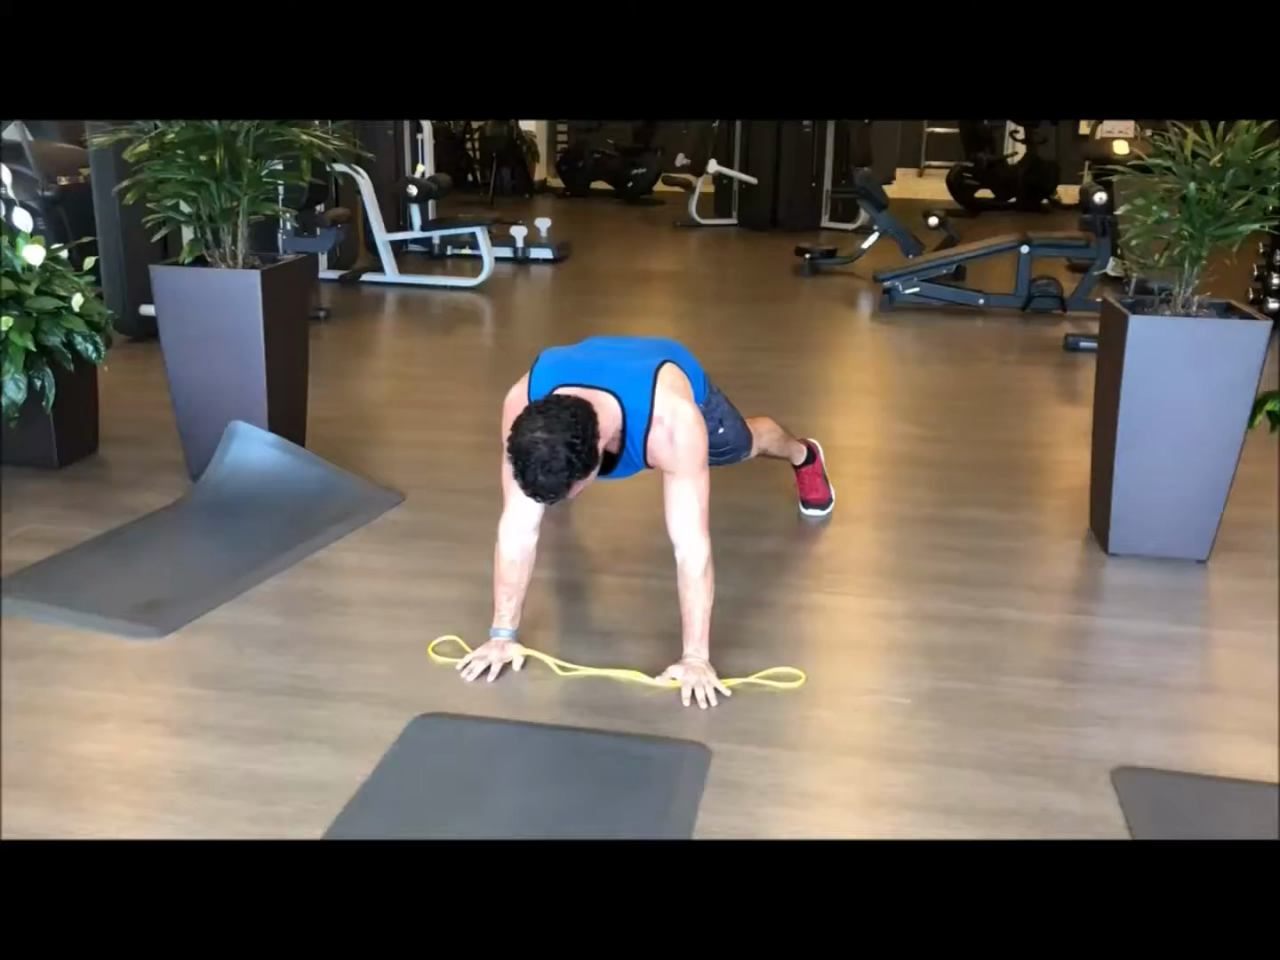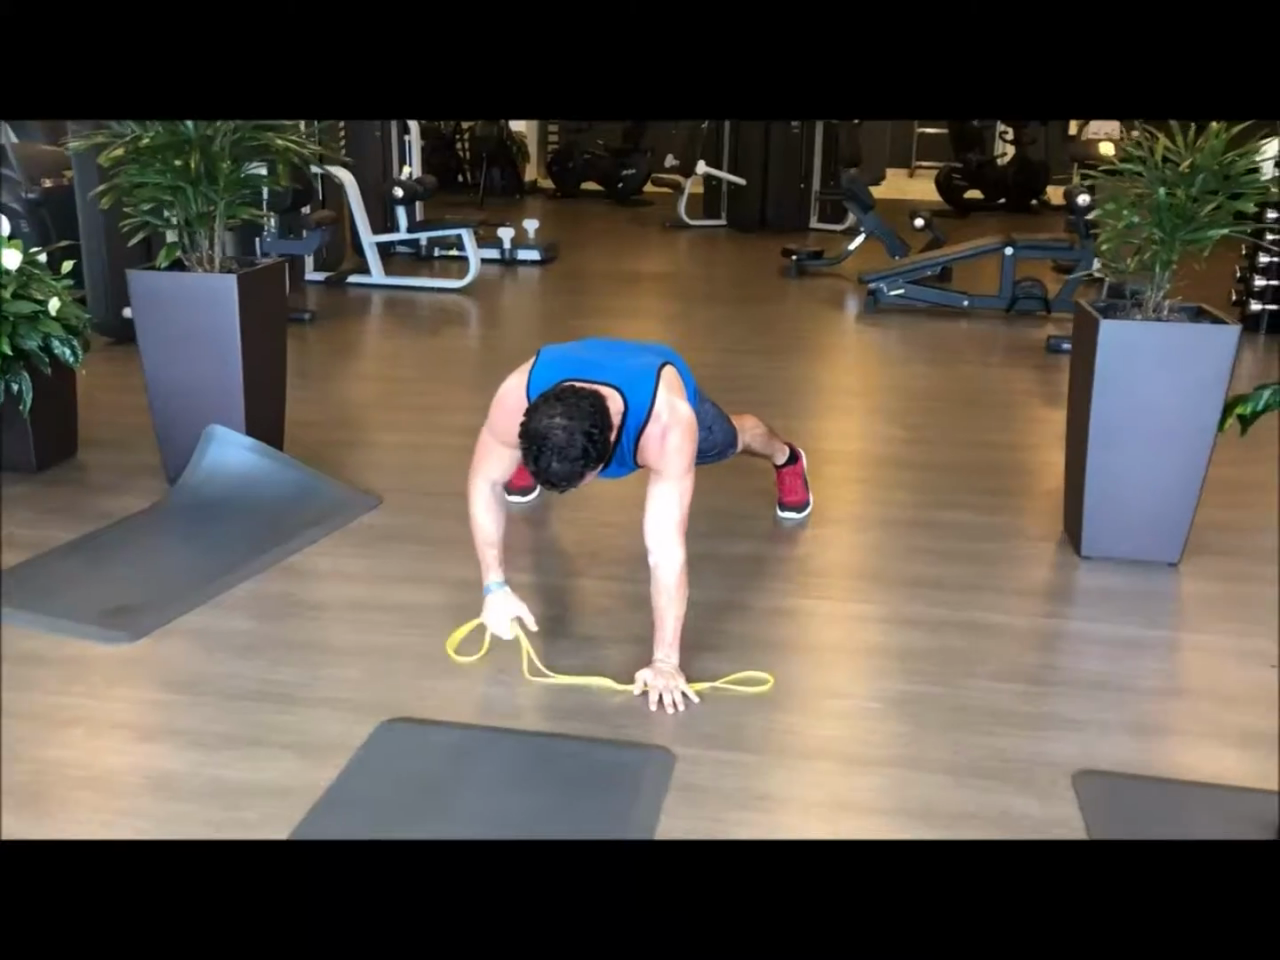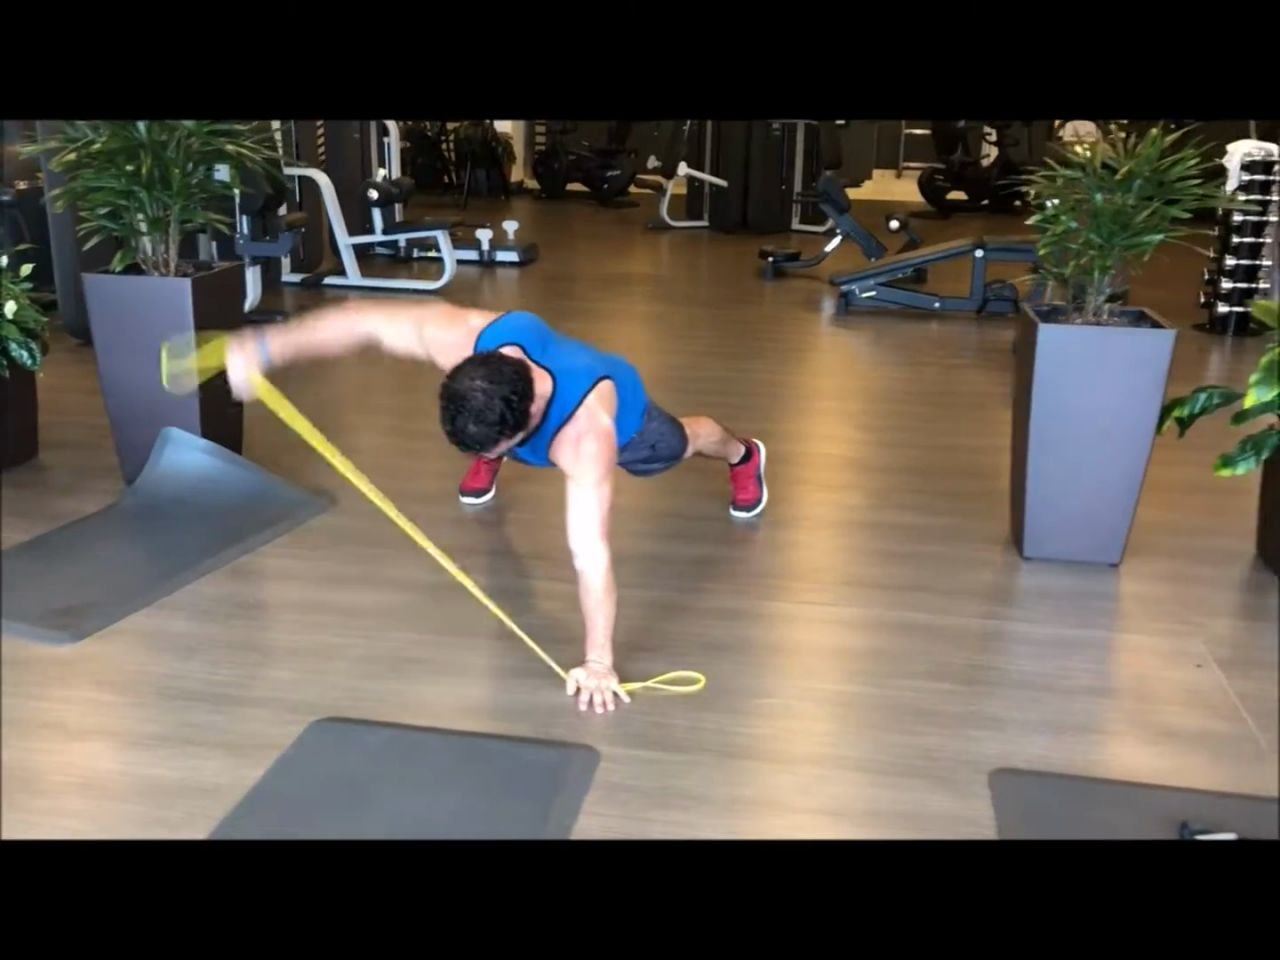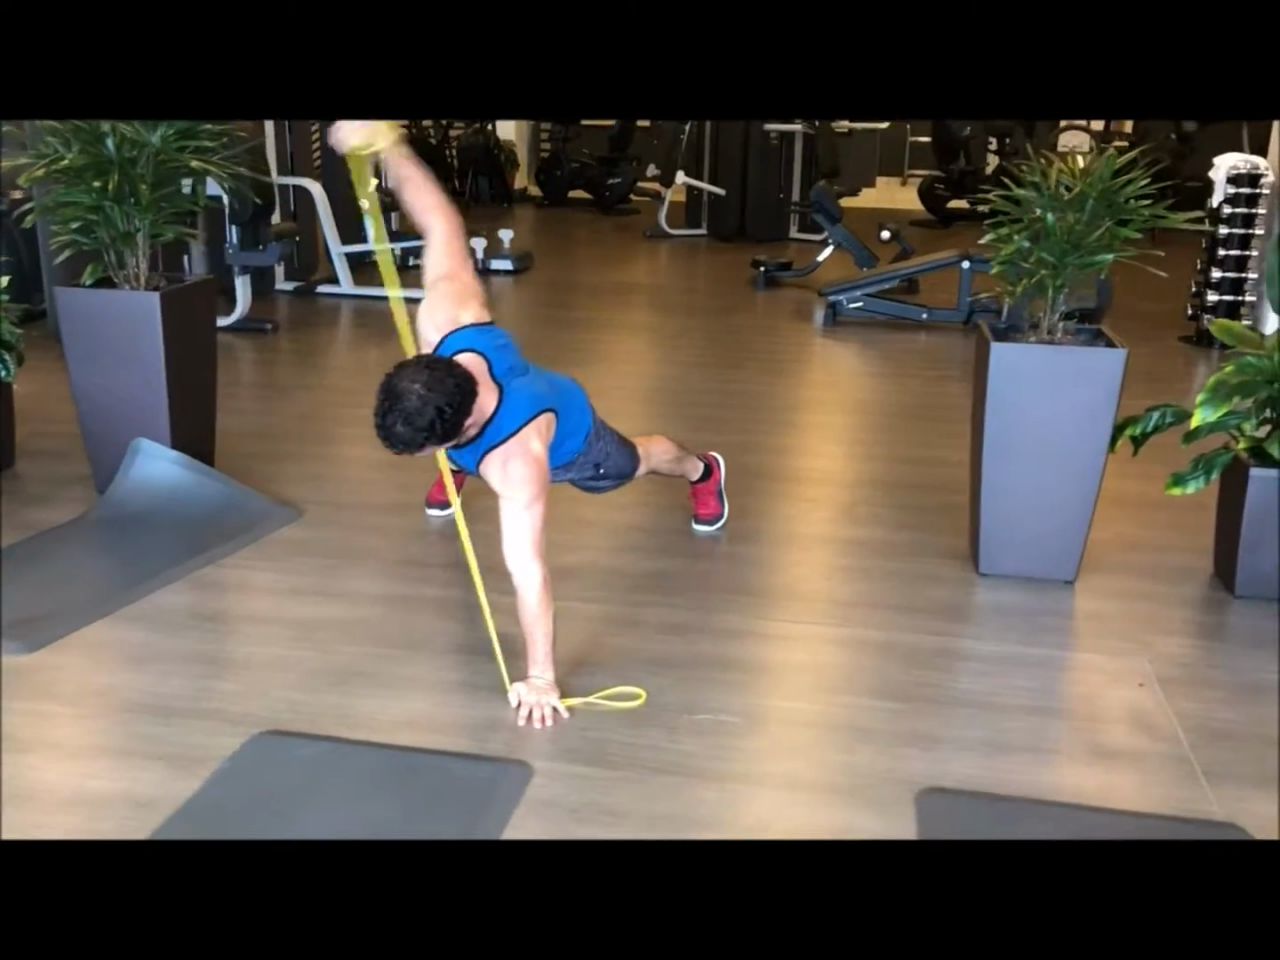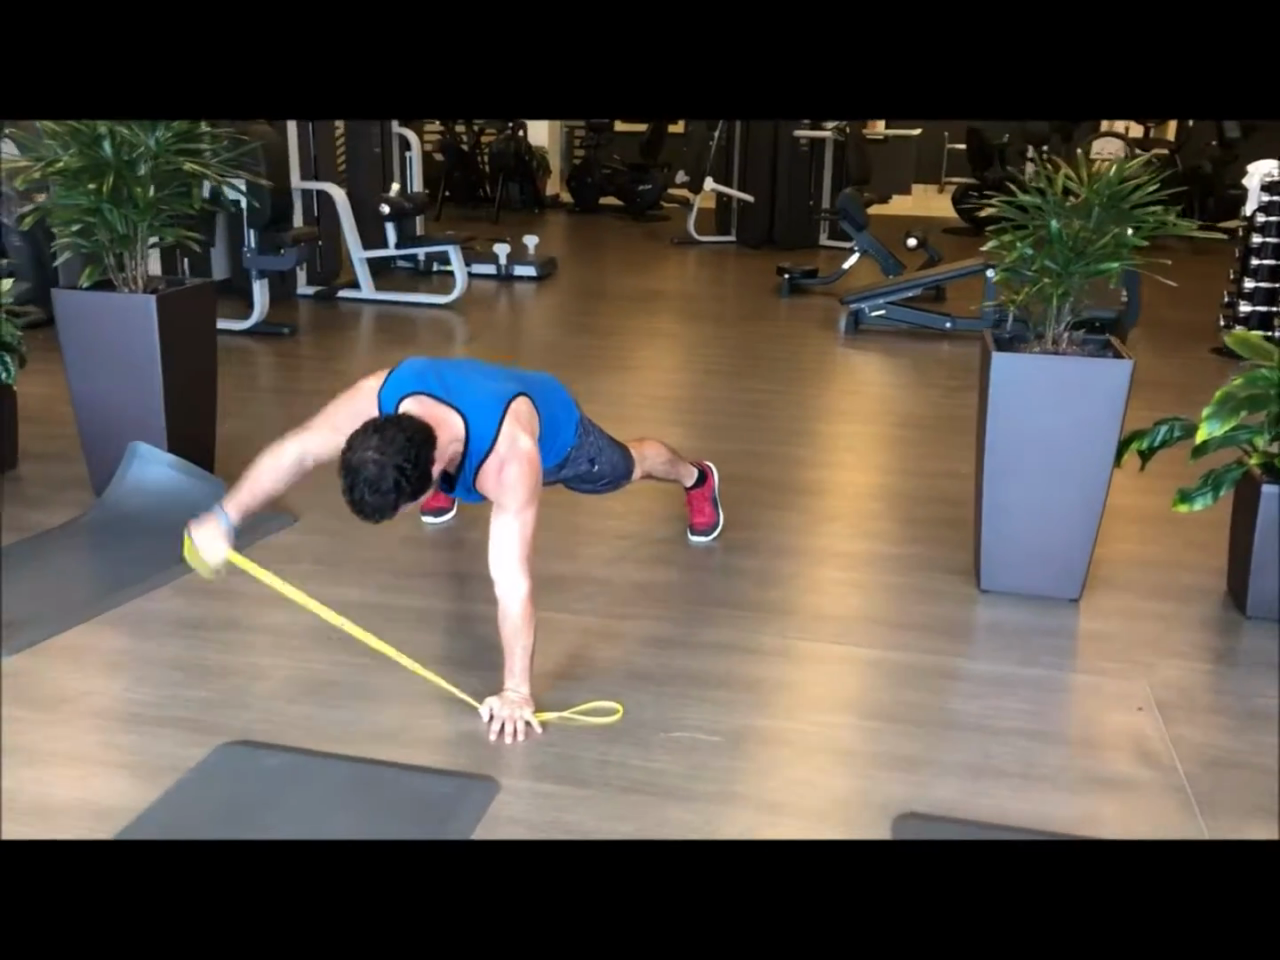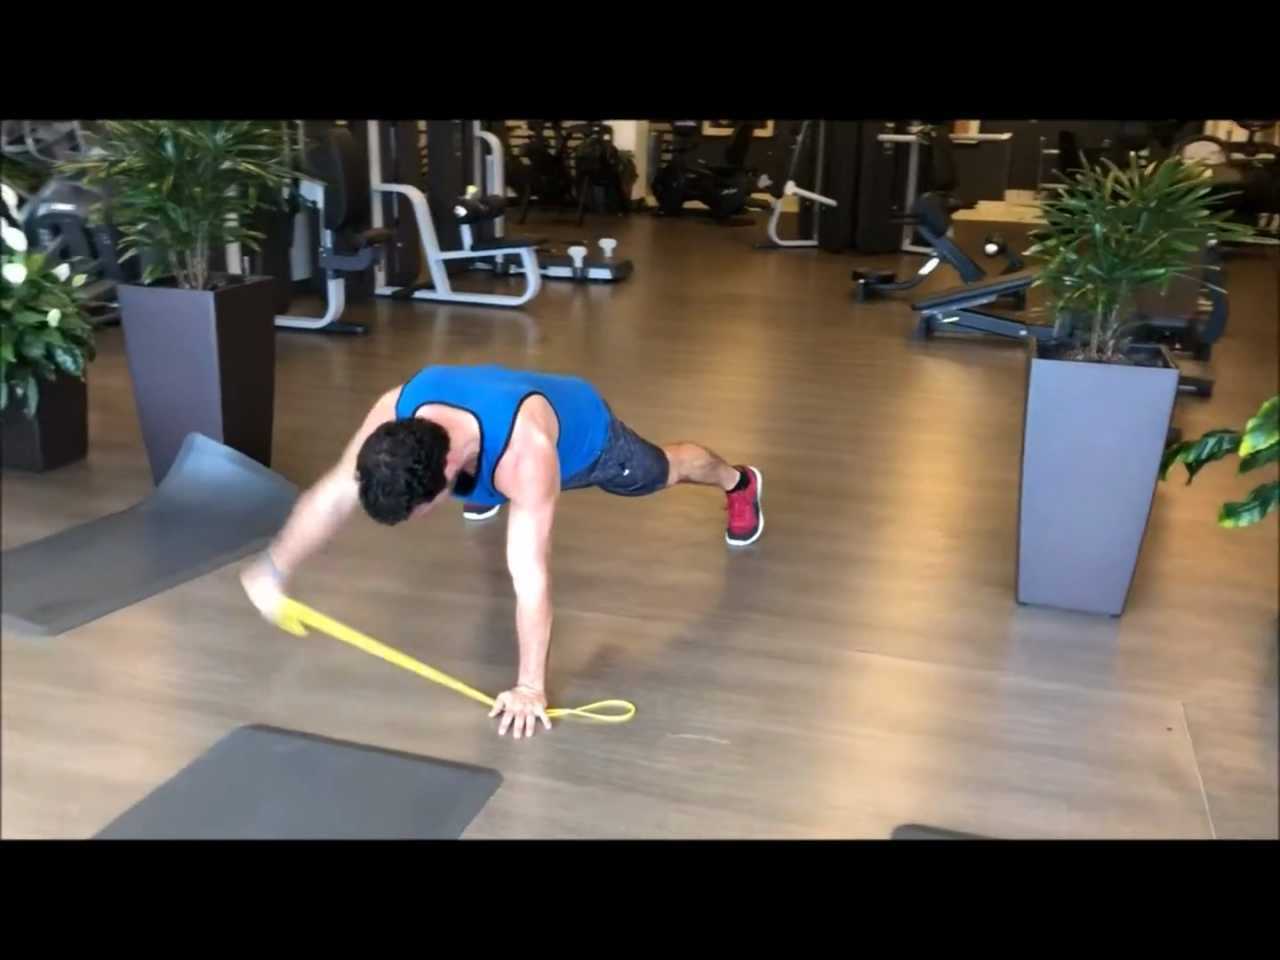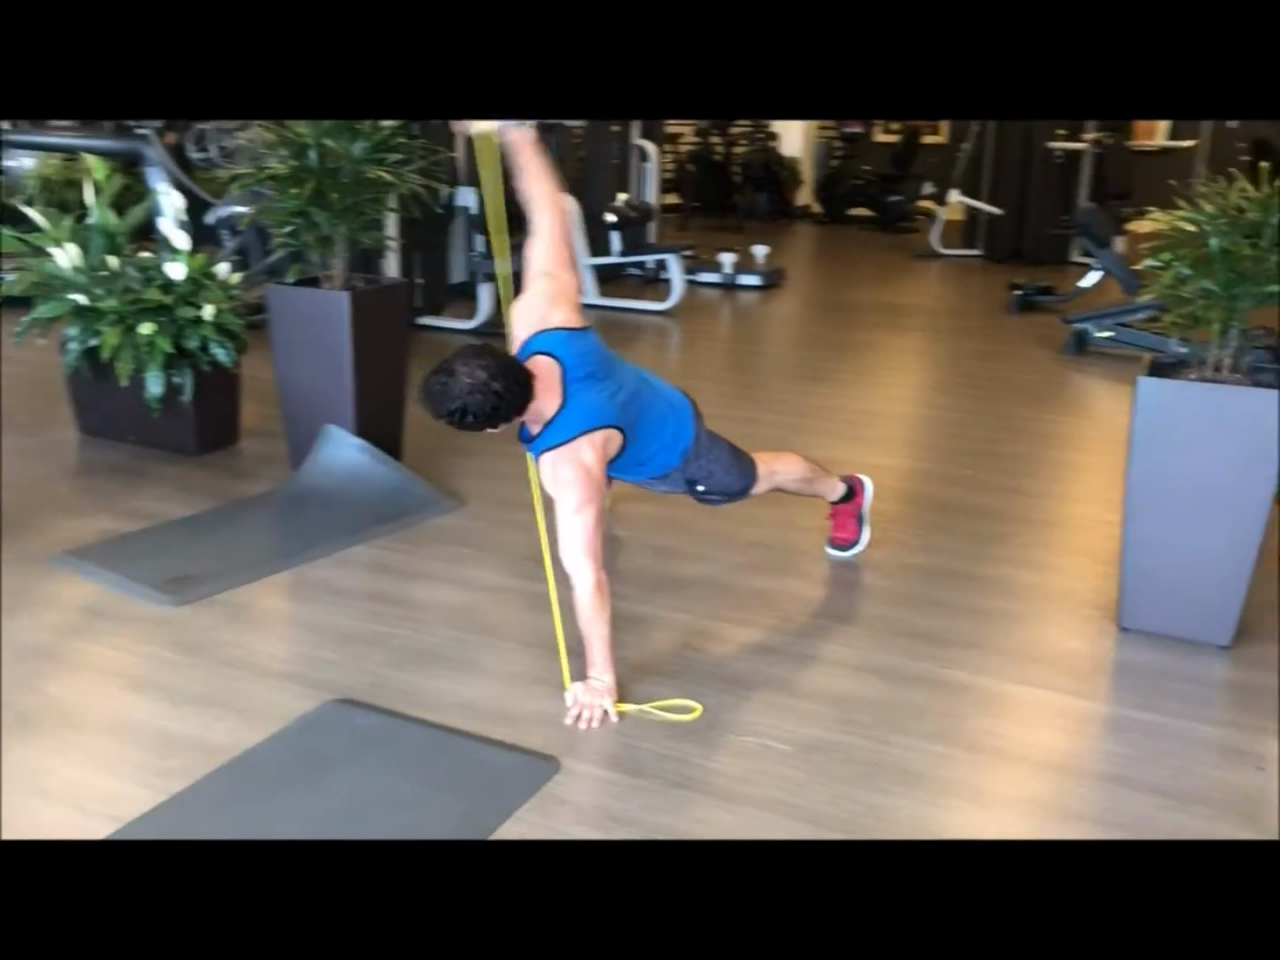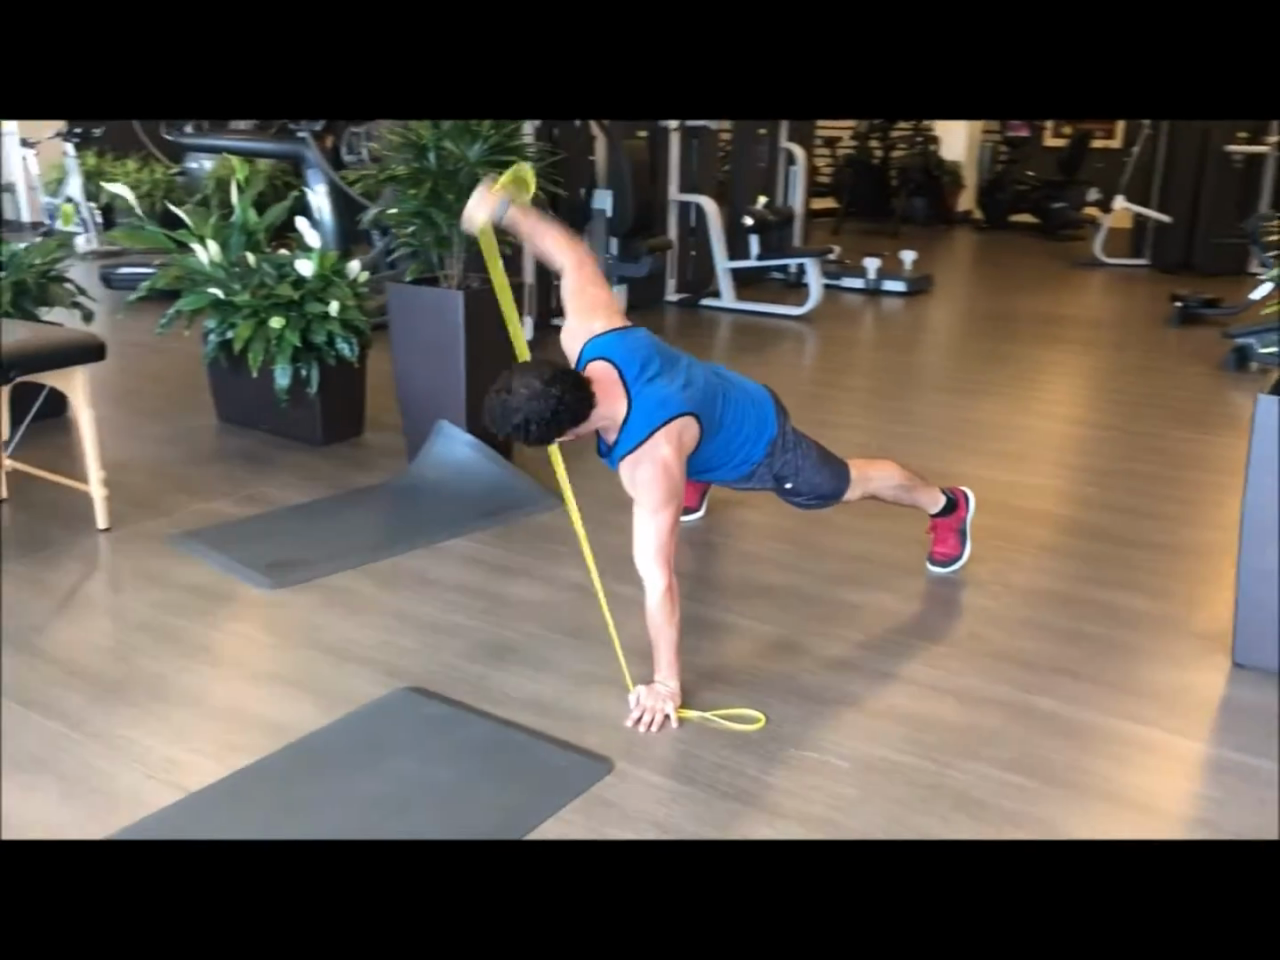
dt=0.5s
person 1, frame 1
left shoulder: (672, 424)
right shoulder: (523, 406)
left elbow: (691, 545)
right elbow: (518, 528)
left wrist: (695, 657)
right wrist: (502, 634)
left hip: (684, 382)
left knee: (745, 444)
left ankle: (803, 455)
person 1, frame 2
left shoulder: (668, 424)
right shoulder: (517, 398)
left elbow: (665, 549)
right elbow: (484, 483)
left wrist: (664, 661)
right wrist: (495, 586)
left hip: (659, 390)
left knee: (729, 441)
right knee: (517, 475)
left ankle: (784, 456)
right ankle: (527, 468)
person 1, frame 3
left shoulder: (589, 426)
right shoulder: (480, 341)
left elbow: (591, 552)
right elbow: (367, 324)
left wrist: (599, 664)
right wrist: (267, 347)
left hip: (622, 414)
left knee: (678, 445)
right knee: (490, 462)
left ankle: (741, 452)
right ankle: (491, 461)
person 1, frame 4
left shoulder: (513, 459)
right shoulder: (448, 328)
left elbow: (528, 573)
right elbow: (443, 230)
left wrist: (540, 680)
right wrist: (386, 146)
left hip: (569, 443)
right hip: (527, 393)
left knee: (635, 462)
right knee: (445, 463)
left ankle: (700, 471)
right ankle: (456, 471)
person 1, frame 5
left shoulder: (507, 458)
right shoulder: (377, 399)
left elbow: (512, 582)
right elbow: (297, 452)
left wrist: (515, 692)
right wrist: (223, 517)
left hip: (556, 435)
right hip: (479, 402)
left knee: (626, 466)
right knee: (440, 497)
left ankle: (696, 478)
right ankle: (456, 493)
person 1, frame 6
left shoulder: (522, 456)
right shoulder: (394, 415)
left elbow: (530, 578)
right elbow: (332, 494)
left wrist: (530, 688)
right wrist: (272, 567)
left hip: (590, 441)
left knee: (663, 469)
right knee: (486, 491)
left ankle: (738, 480)
right ankle: (489, 490)
person 1, frame 7
left shoulder: (568, 460)
right shoulder: (545, 320)
left elbow: (586, 577)
right elbow: (549, 223)
left wrist: (601, 683)
right wrist: (516, 135)
left hip: (675, 454)
right hip: (649, 404)
left knee: (756, 480)
left ankle: (847, 492)
person 1, frame 8
left shoulder: (648, 459)
right shoulder: (594, 340)
left elbow: (658, 580)
right elbow: (574, 257)
left wrist: (665, 685)
right wrist: (506, 210)
left hip: (761, 452)
right hip: (731, 402)
left knee: (848, 485)
left ankle: (946, 506)
right ankle: (693, 481)
